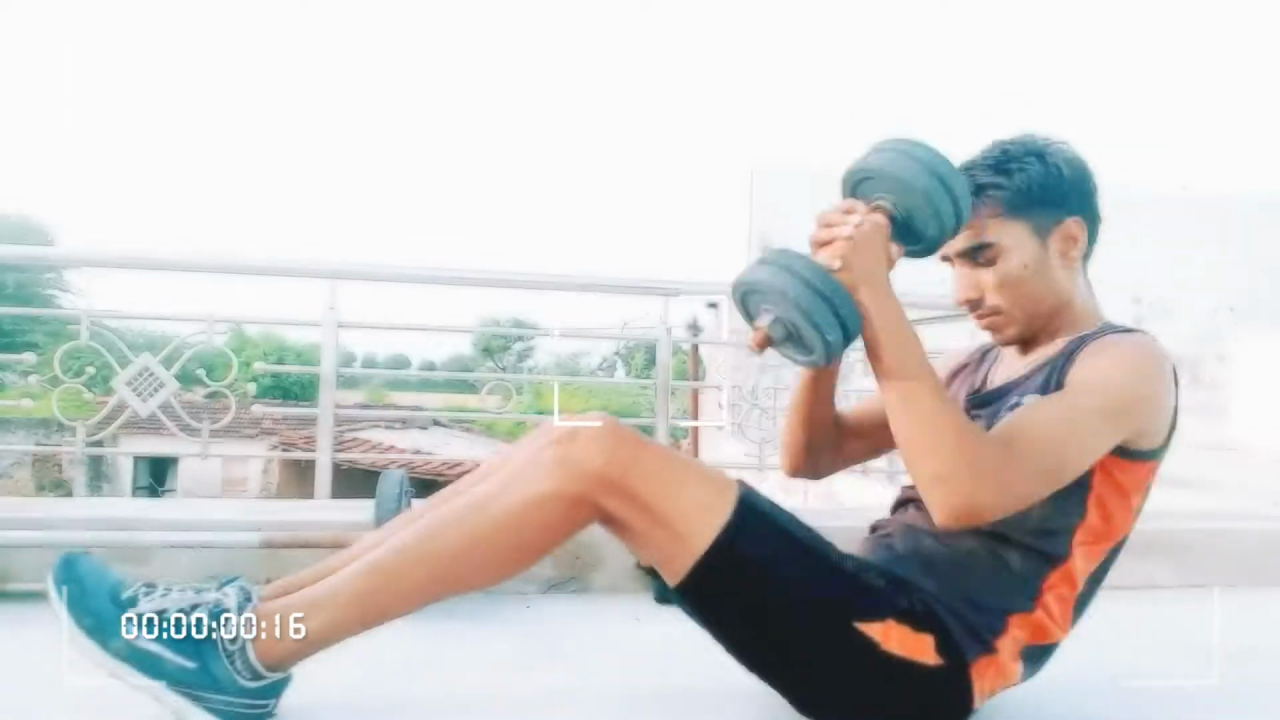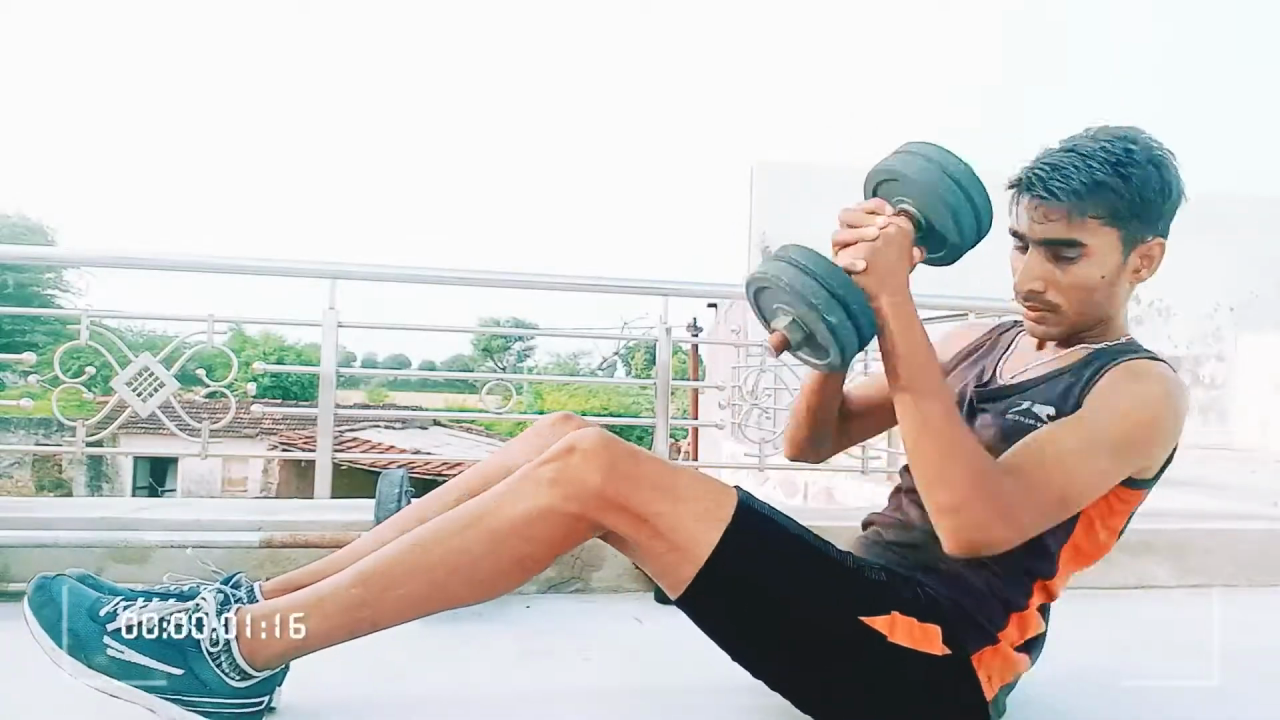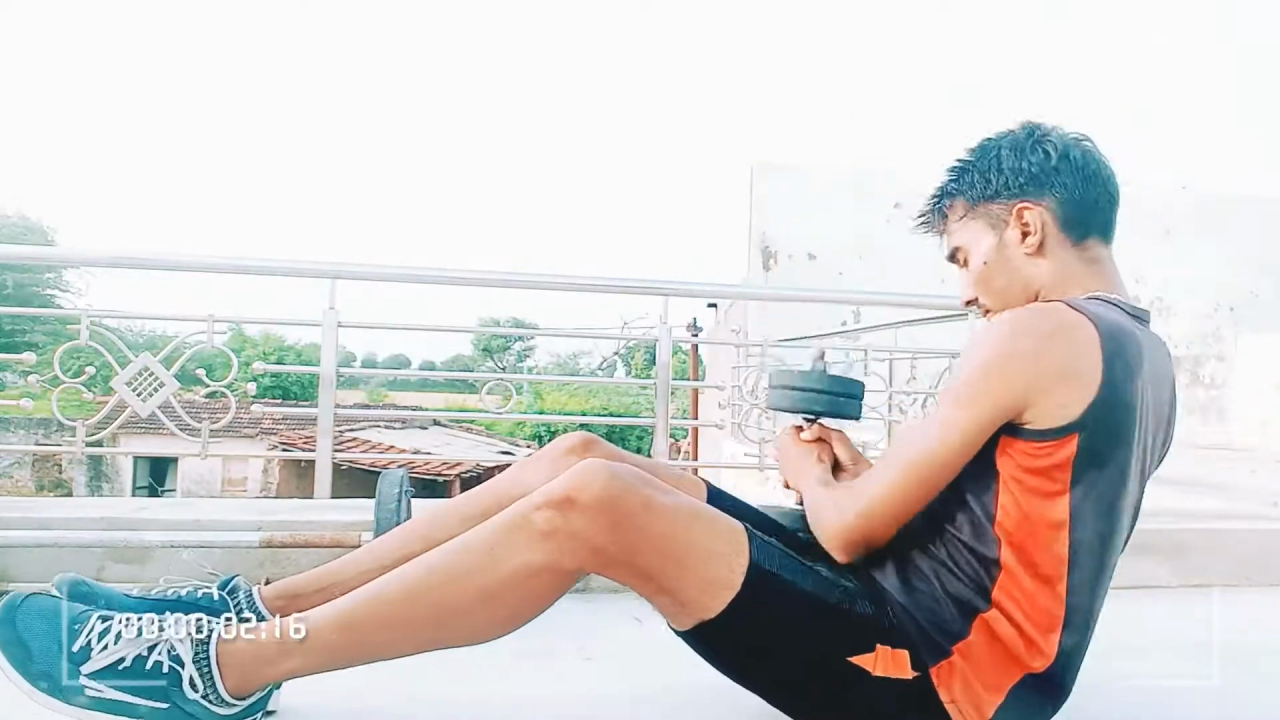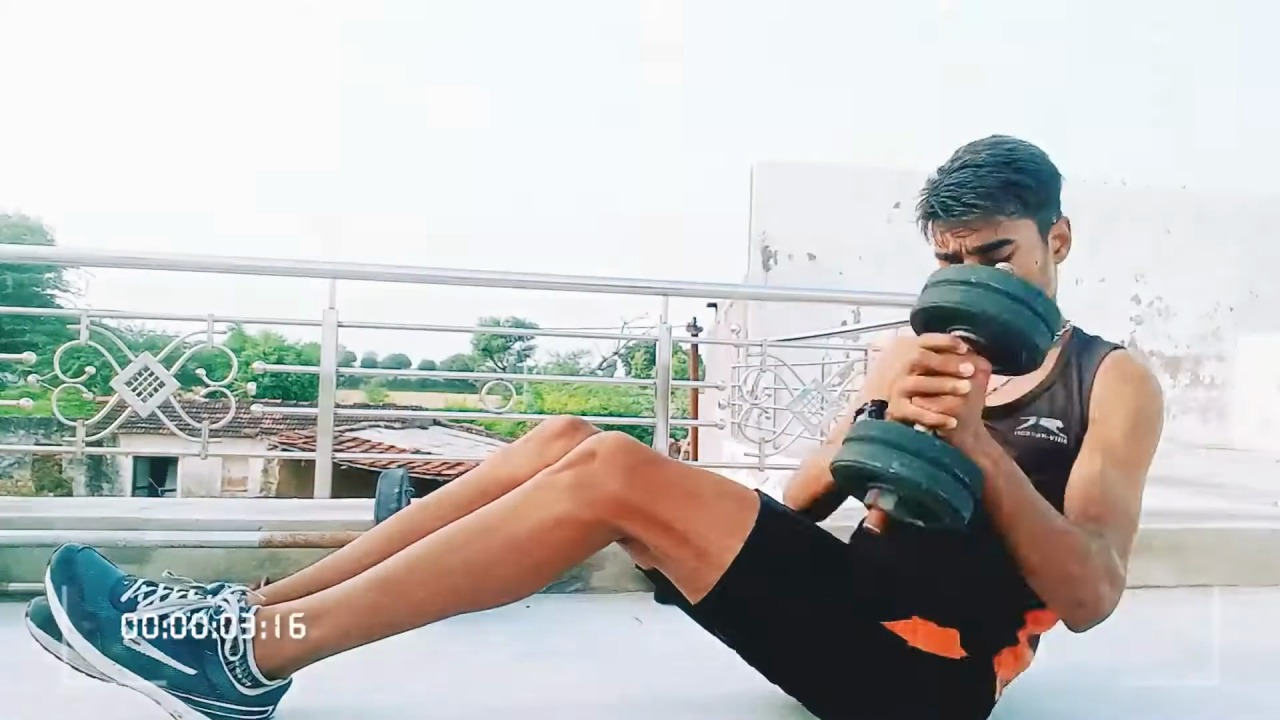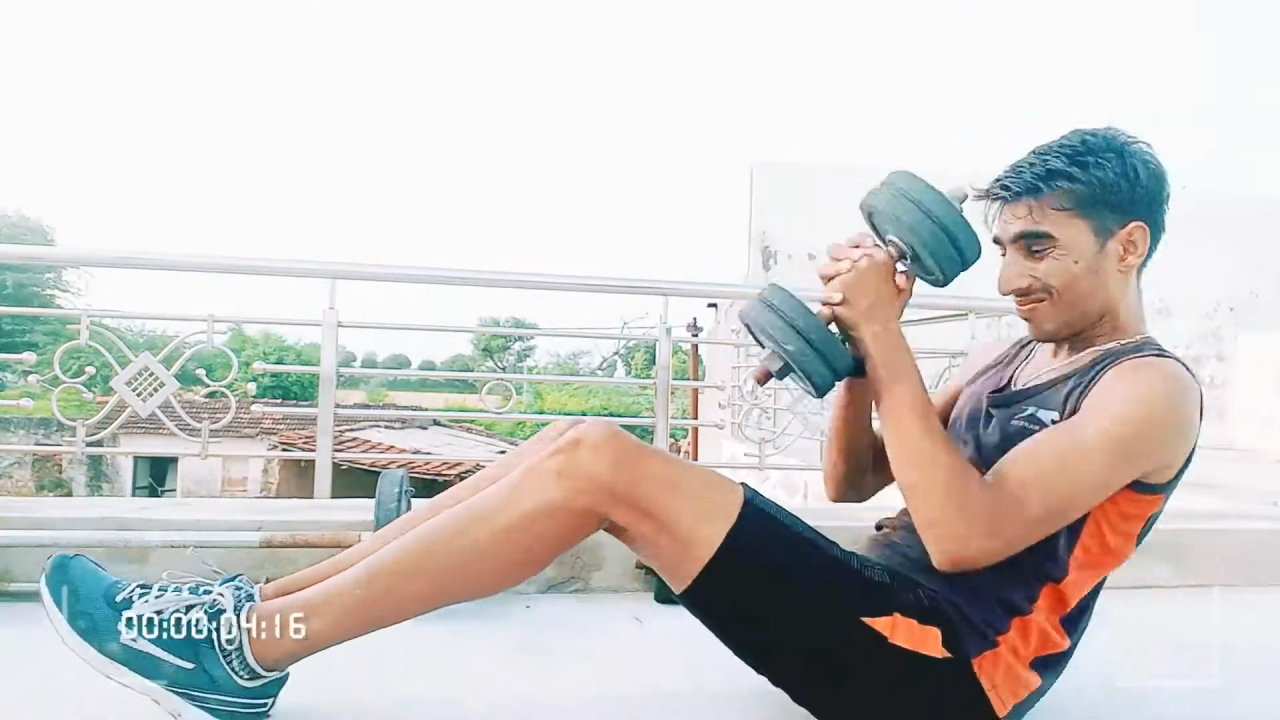
dt=1s
person 1, frame 1
left shoulder: (1128, 367)
right shoulder: (980, 360)
left elbow: (967, 494)
right elbow: (806, 458)
left wrist: (880, 300)
right hip: (868, 610)
left knee: (596, 454)
right knee: (570, 446)
right ankle: (258, 606)
person 1, frame 2
left shoulder: (1138, 391)
right shoulder: (995, 342)
left elbow: (969, 522)
right elbow: (808, 441)
left wrist: (895, 312)
right hip: (868, 612)
left knee: (591, 469)
right knee: (564, 437)
right ankle: (253, 603)
person 1, frame 3
left shoulder: (1036, 337)
right shoulder: (1135, 352)
left elbow: (849, 527)
left wrist: (809, 466)
right wrist: (857, 467)
left knee: (589, 509)
right knee: (581, 460)
right ankle: (256, 610)
person 1, frame 4
left shoulder: (1117, 383)
right shoulder: (915, 350)
left elbow: (1089, 597)
right elbow: (805, 494)
left wrist: (974, 446)
right wrist: (883, 435)
right hip: (855, 606)
left knee: (612, 473)
right knee: (563, 442)
right ankle: (252, 609)
person 1, frame 5
left shoulder: (1150, 392)
right shoulder: (1015, 357)
left elbow: (961, 536)
right elbow: (849, 482)
left wrist: (884, 340)
right wrist: (866, 369)
right hip: (887, 623)
left knee: (598, 462)
right knee: (582, 451)
right ankle: (258, 605)
